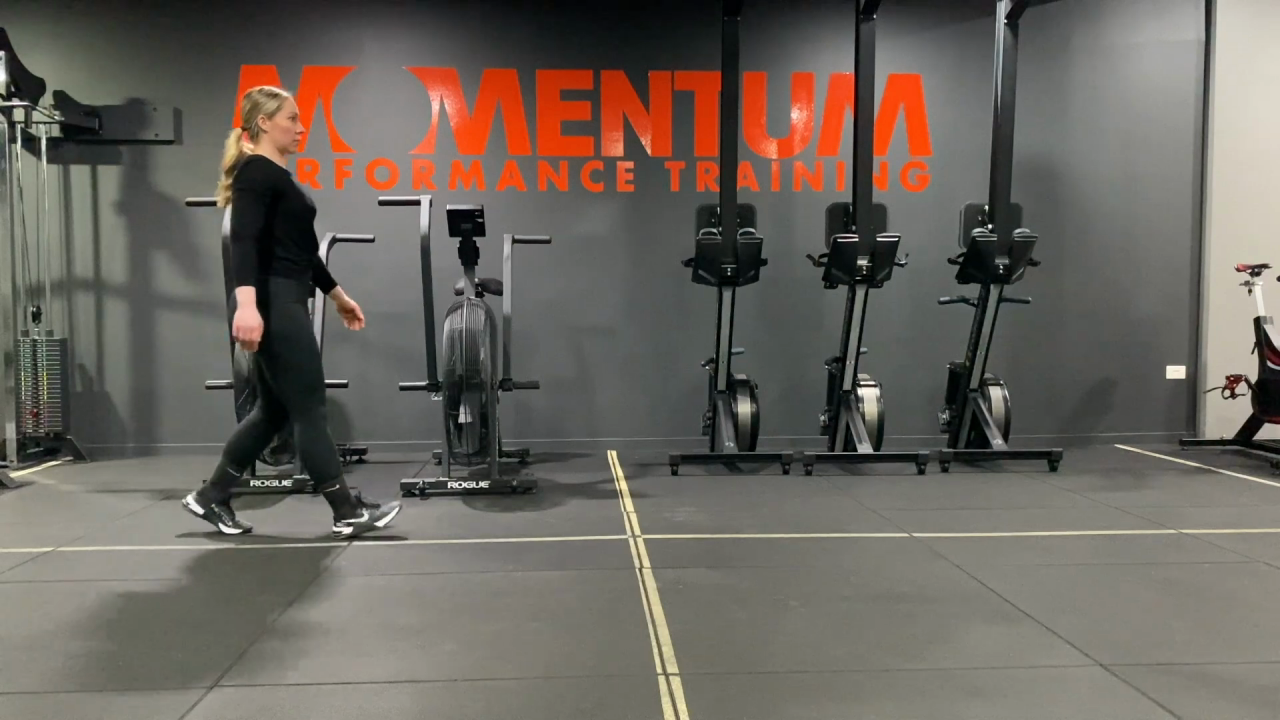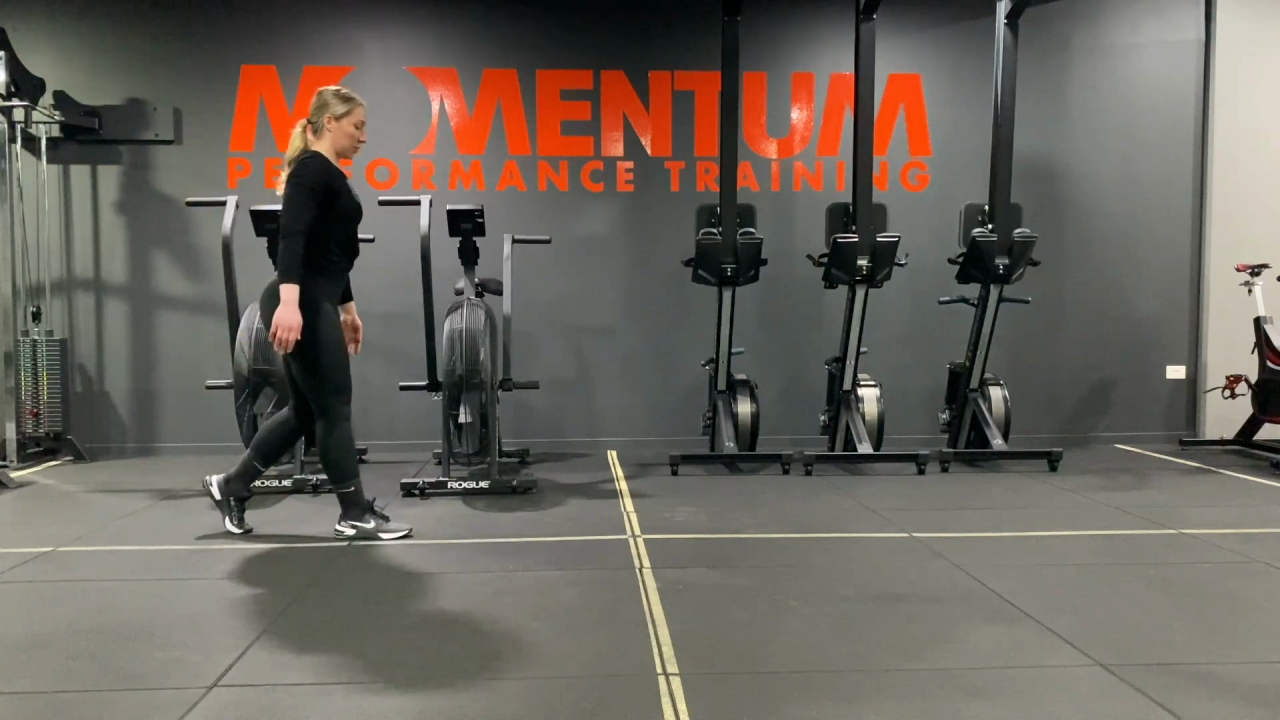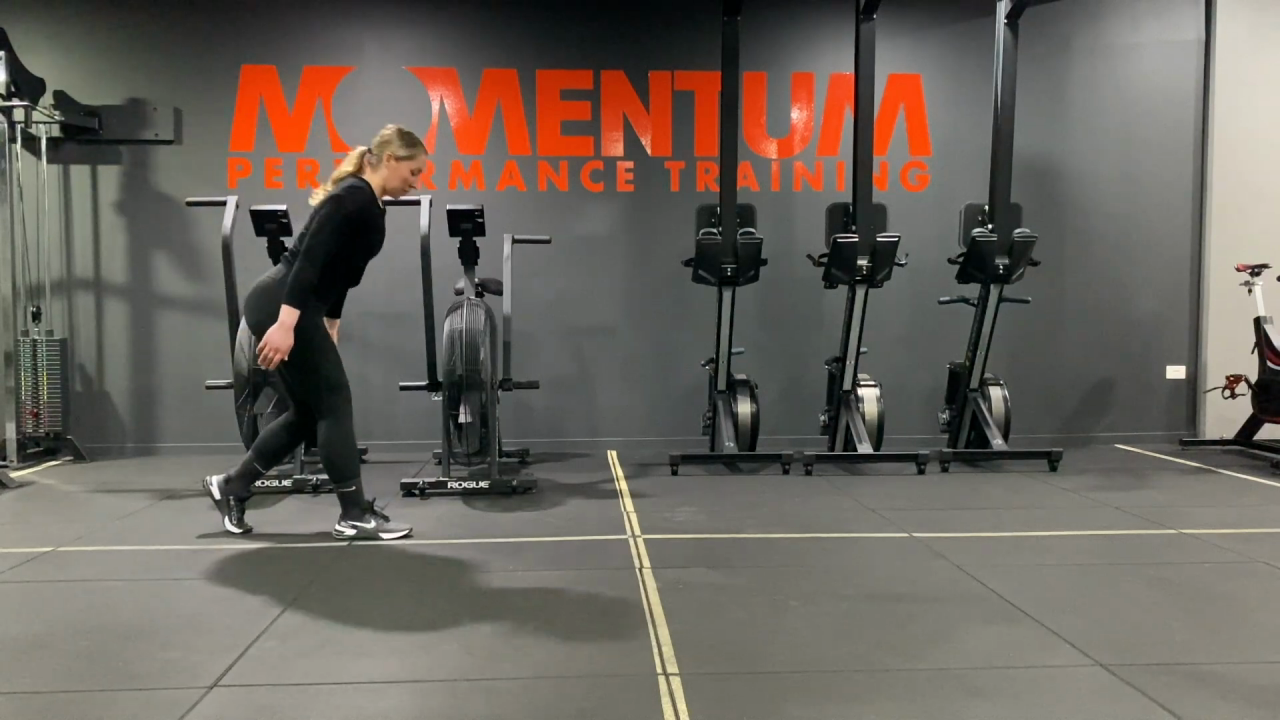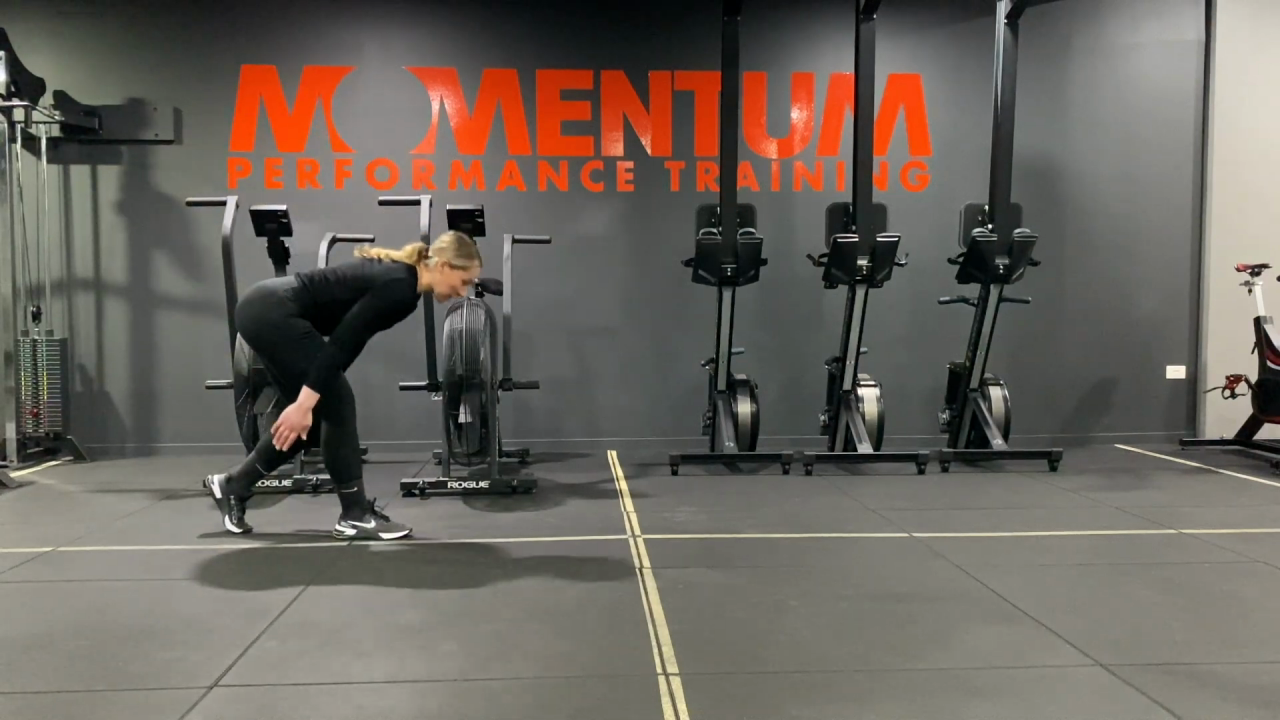
dt=0.4s
person 1, frame 1
left shoulder: (275, 175)
right shoulder: (256, 173)
left elbow: (299, 247)
right elbow: (244, 243)
left wrist: (336, 294)
right wrist: (247, 304)
left hip: (285, 304)
right hip: (273, 305)
left knee: (275, 409)
right knee: (309, 406)
left ankle: (211, 496)
right ankle: (349, 513)
person 1, frame 2
left shoulder: (329, 173)
right shoulder: (311, 168)
right elbow: (292, 238)
left wrist: (347, 309)
right wrist: (288, 302)
left hip: (316, 301)
right hip: (302, 302)
left knee: (307, 408)
right knee: (333, 407)
left ankle: (231, 485)
right ankle: (355, 515)
person 1, frame 3
left shoulder: (365, 202)
right shoulder: (354, 197)
right elbow: (309, 259)
left wrist: (329, 323)
right wrist: (286, 323)
left hip: (287, 307)
right hip: (283, 308)
left knee: (310, 411)
right knee: (332, 402)
left ankle: (231, 487)
right ankle: (355, 515)
person 1, frame 4
left shoulder: (399, 278)
right shoulder: (399, 289)
left elbow: (348, 338)
right elbow: (341, 343)
left wrist: (307, 399)
right wrist: (305, 403)
left hip: (268, 313)
right hip: (272, 313)
right knee: (336, 405)
left ankle: (232, 487)
right ankle: (355, 515)
